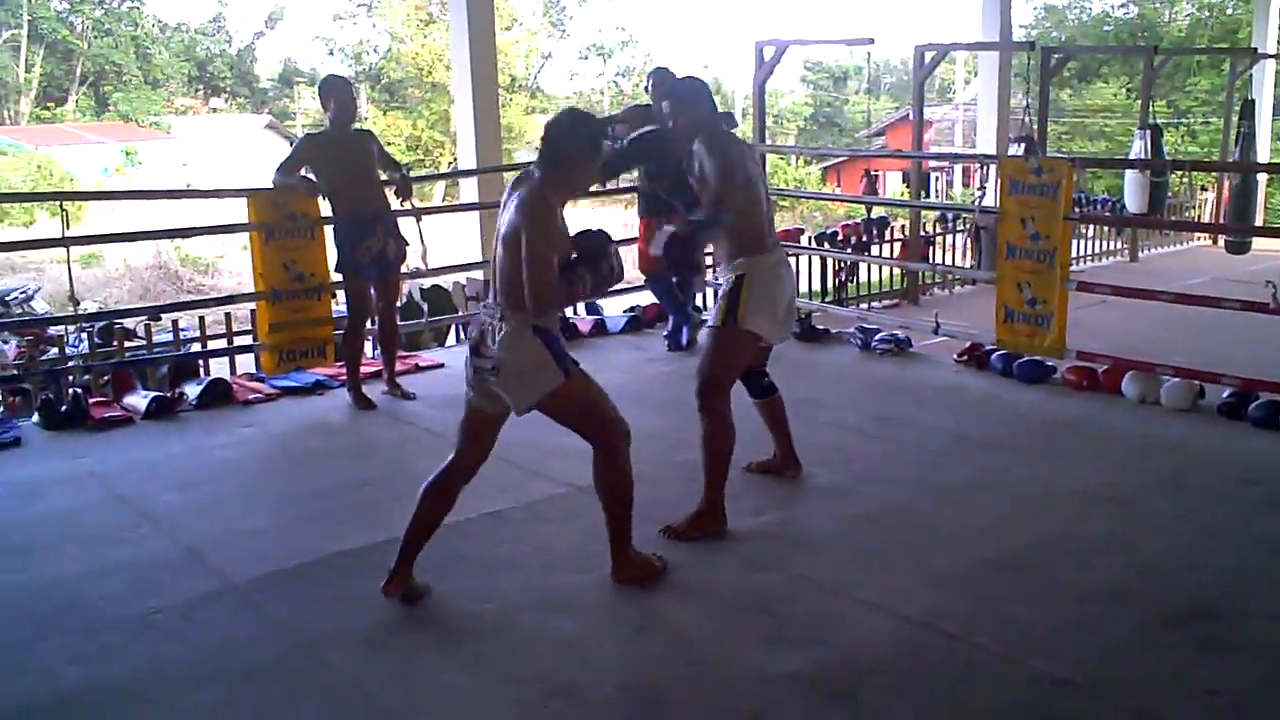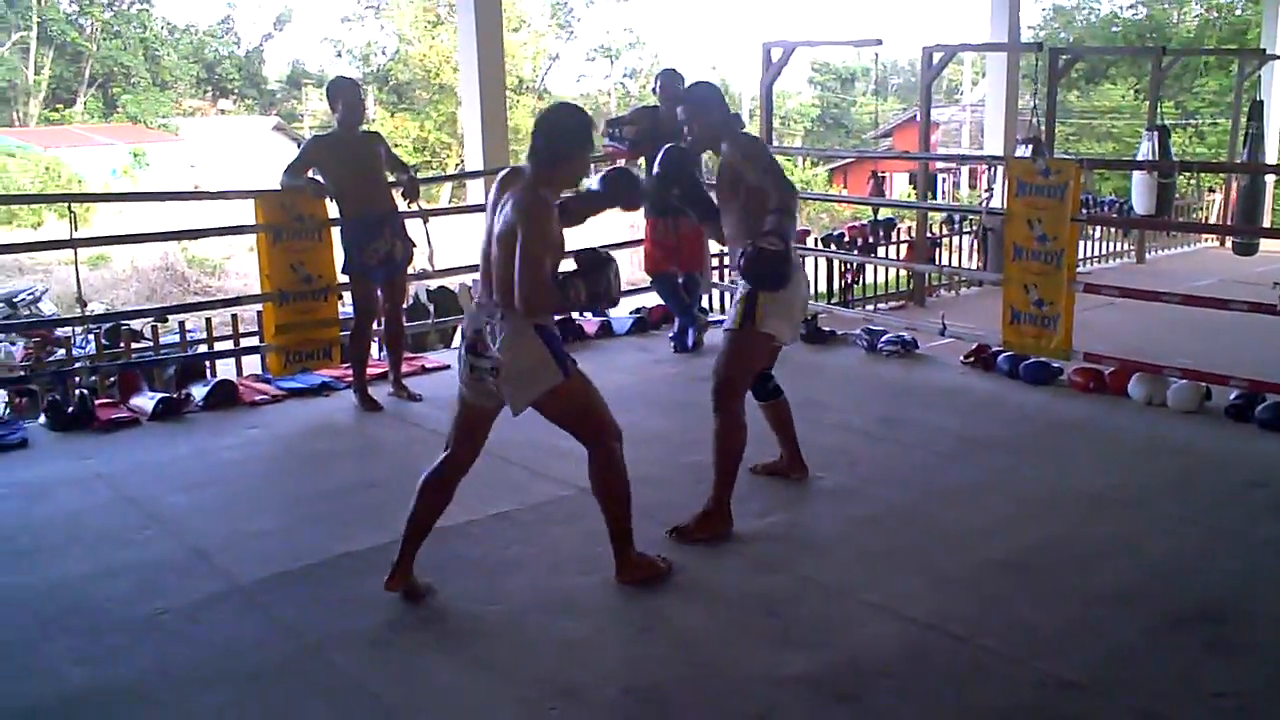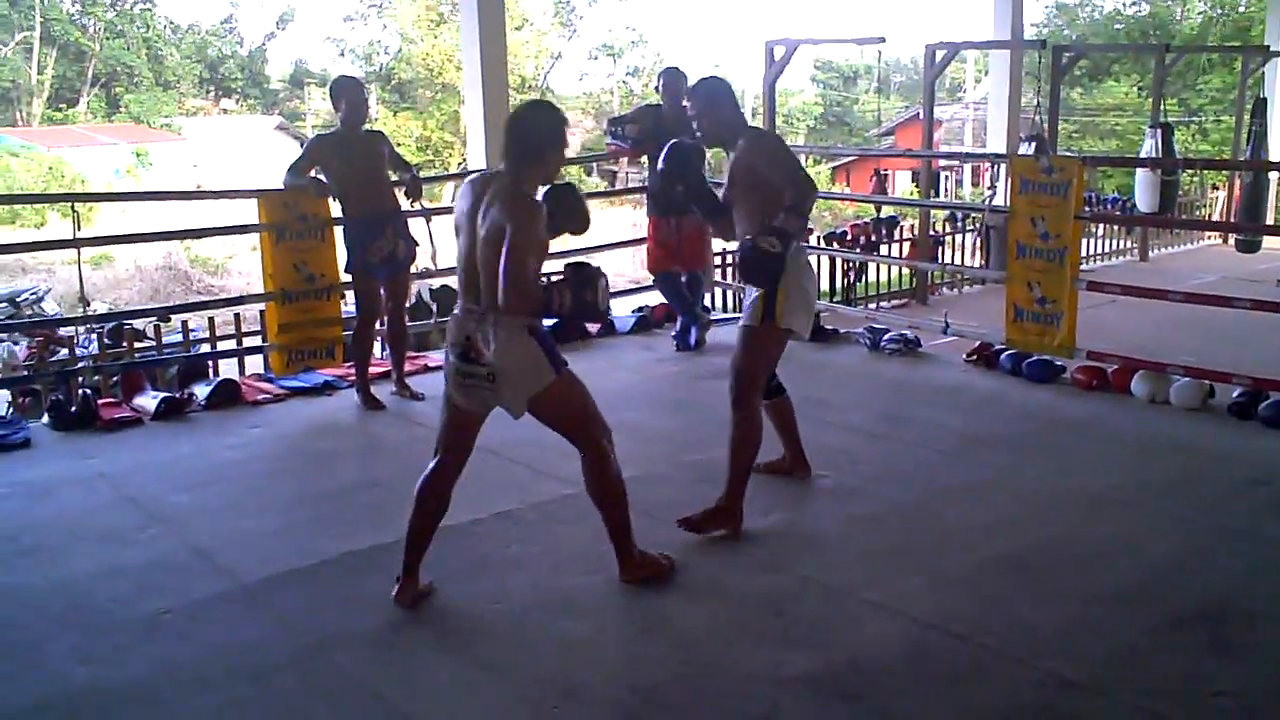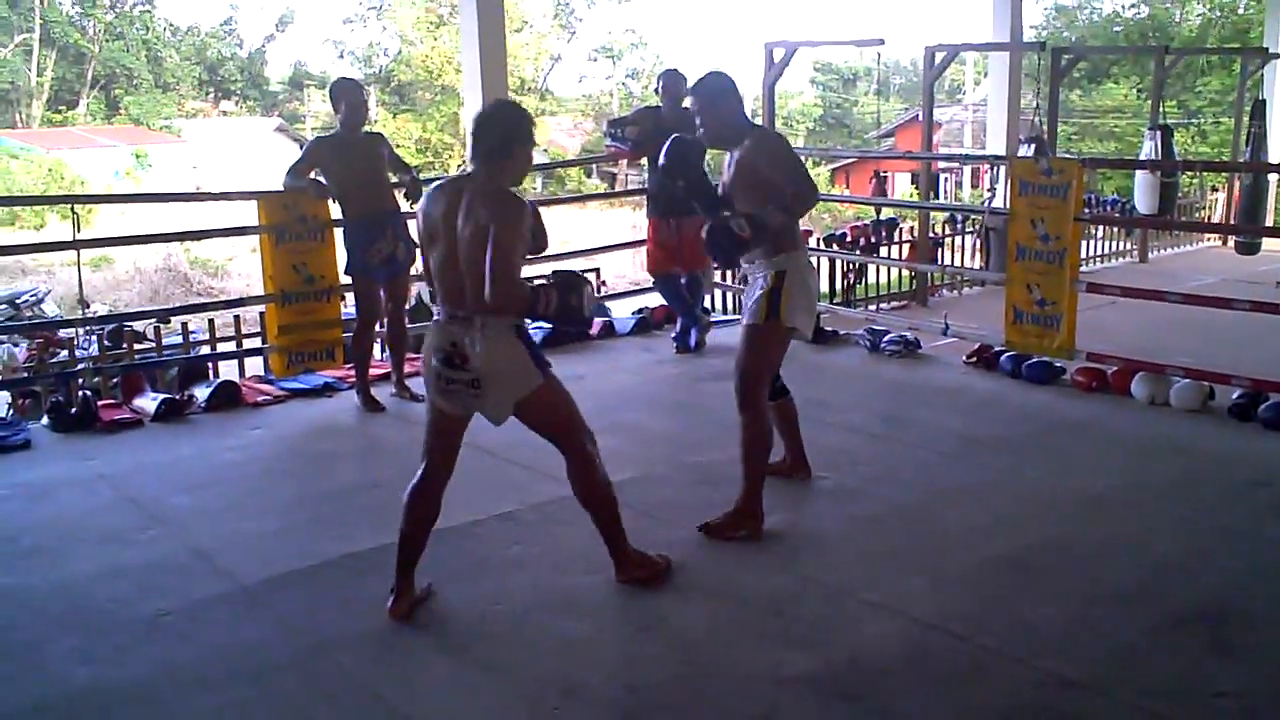
dt=0.1s
person 1, frame 1
left shoulder: (526, 183)
right shoulder: (542, 208)
right elbow: (542, 299)
right wrist: (590, 277)
left hip: (487, 341)
right hip: (523, 344)
left knee: (462, 461)
right knee: (613, 438)
left ankle: (400, 573)
right ankle: (624, 559)
person 1, frame 2
left shoulder: (508, 180)
right shoulder: (535, 208)
right elbow: (531, 301)
left wrist: (606, 197)
right wrist: (586, 287)
left hip: (481, 337)
right hip: (522, 343)
left knee: (455, 457)
right knee: (604, 440)
left ankle: (402, 569)
right ankle: (627, 560)
person 1, frame 3
left shoulder: (471, 187)
right shoulder: (525, 205)
right elbow: (513, 298)
left wrist: (545, 226)
left hip: (463, 341)
right hip: (512, 344)
left knee: (445, 463)
right knee: (596, 443)
left ankle: (407, 581)
right ankle: (630, 559)
person 1, frame 4
left shoulder: (434, 197)
right shoulder: (505, 207)
right elbow: (499, 296)
left hip: (443, 345)
right hip: (495, 346)
left knee: (433, 470)
right knee: (580, 447)
left ankle: (402, 591)
right ankle: (626, 559)
person 2, frame 1
left shoulder: (710, 145)
right shoulder: (736, 149)
left elbow: (724, 204)
left wrist: (686, 231)
left hip: (752, 279)
right hip: (768, 274)
left knee: (711, 389)
right knee: (750, 371)
left ankle: (711, 512)
right ankle: (786, 457)
person 2, frame 2
left shoulder: (739, 148)
right shoulder: (740, 153)
left elbow: (786, 193)
right elbow: (724, 231)
left wrist: (775, 241)
right wrist: (684, 193)
left hip: (768, 283)
right hip: (777, 279)
left knee: (727, 390)
right knee: (756, 375)
left ankle: (718, 512)
right ankle: (792, 460)
person 2, frame 3
left shoulder: (758, 144)
right shoulder: (739, 155)
left elbow: (804, 190)
right elbow: (726, 225)
left wrist: (779, 238)
right wrist: (690, 186)
left hip: (779, 278)
right hip: (764, 276)
left knee: (743, 386)
right knee: (761, 376)
left ankle: (731, 506)
right ankle: (795, 459)
person 2, frame 4
left shoulder: (762, 143)
right shoulder: (736, 155)
left elbow: (805, 193)
right elbow: (728, 216)
left wrist: (761, 224)
left hip: (780, 274)
right hip: (761, 274)
left knee: (749, 386)
right knee: (765, 376)
left ankle: (749, 509)
right ankle: (795, 460)
person 3, frame 1
left shoulder: (367, 138)
right shoulder: (312, 144)
left elbow: (390, 165)
right elbow: (279, 176)
left wrist: (401, 177)
right wrist: (302, 181)
left hip: (384, 224)
right hip: (352, 231)
left knee: (388, 308)
right knee: (359, 313)
left ankle: (390, 379)
right ankle: (353, 386)
person 3, frame 2
left shoulder: (374, 140)
right shoulder: (320, 145)
left elbow: (397, 166)
right elbow: (287, 178)
left wrist: (408, 179)
right wrist: (310, 183)
left hip: (391, 226)
right hip: (359, 232)
left knee: (395, 310)
right knee: (366, 314)
left ankle: (396, 380)
right ankle: (360, 388)
person 3, frame 3
left shoulder: (378, 139)
right shoulder: (323, 144)
left elbow: (400, 165)
right elbow: (289, 178)
left wrist: (411, 178)
right wrist: (312, 182)
left hip: (394, 225)
right hip: (362, 231)
left knee: (397, 309)
right knee: (369, 313)
left ankle: (399, 379)
right ankle: (362, 388)
person 3, frame 4
left shoulder: (377, 141)
right shoulder: (322, 146)
left elbow: (400, 167)
right elbow: (289, 180)
left wrist: (411, 179)
right wrist: (312, 184)
left hip: (394, 226)
right hip: (361, 233)
left knee: (397, 311)
right knee: (369, 315)
left ankle: (399, 381)
right ankle: (362, 389)
person 4, frame 1
right shoulder: (638, 116)
right elbow: (606, 127)
left hip: (684, 207)
right hip: (652, 208)
left knee: (686, 268)
right knee: (653, 269)
left ankle: (677, 324)
right ankle: (686, 318)
person 4, frame 2
right shoulder: (645, 117)
right hip: (658, 209)
left knee: (692, 271)
right knee: (659, 270)
left ankle: (683, 326)
right ankle: (692, 320)
person 4, frame 3
right shoulder: (648, 117)
left hip: (693, 207)
right hip: (661, 208)
left knee: (694, 270)
right knee: (661, 270)
left ankle: (686, 326)
right ankle: (696, 320)
person 4, frame 4
left shoulder: (695, 120)
right shoulder: (647, 118)
right elbow: (613, 129)
left hip: (693, 208)
right hip: (660, 209)
left knee: (694, 272)
right knee: (661, 272)
left ankle: (686, 328)
right ankle: (695, 321)
